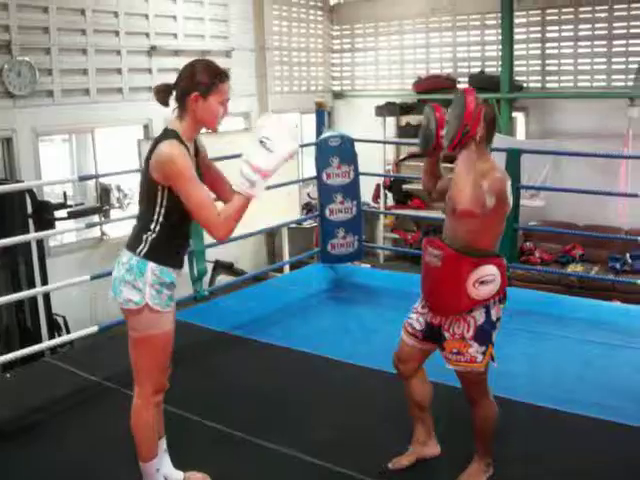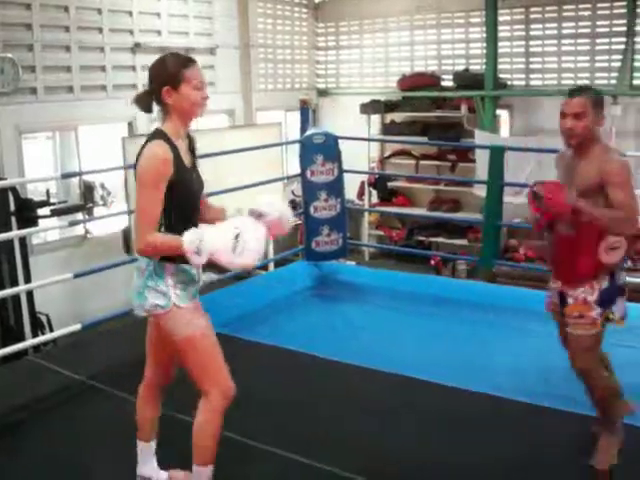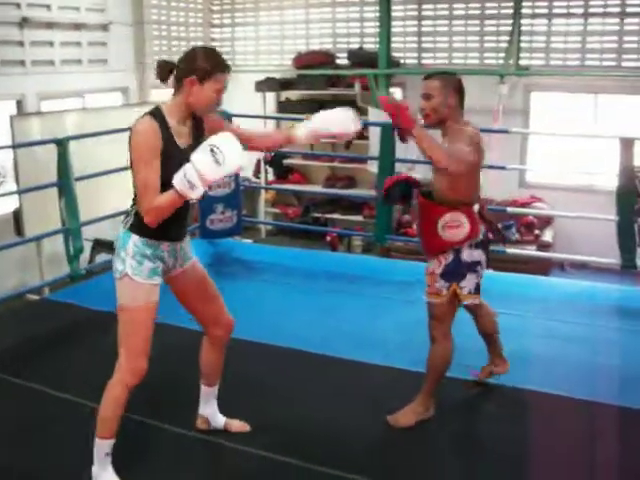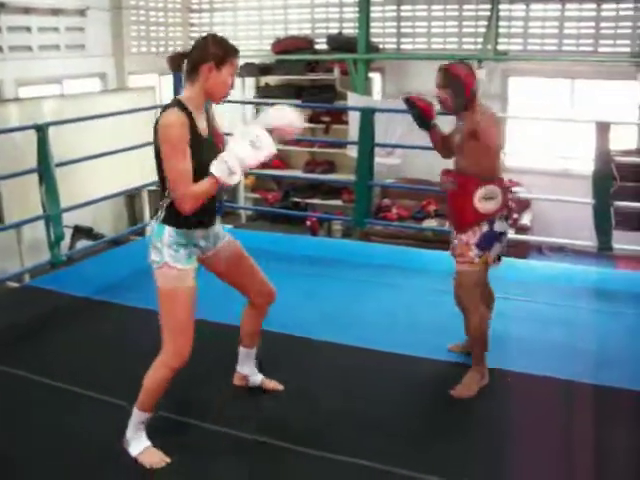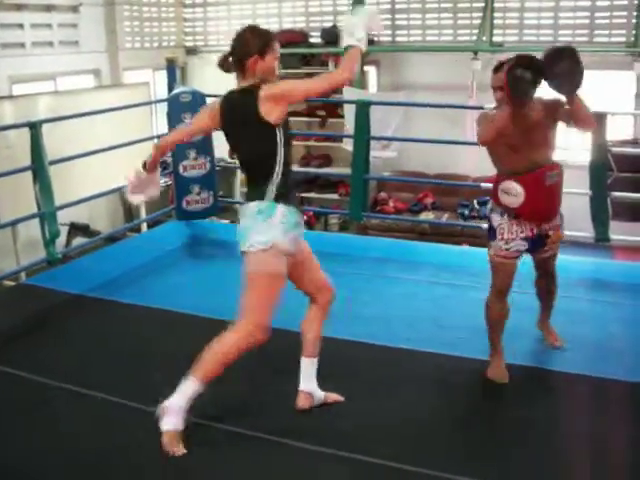
dt=1s
person 1, frame 1
left shoulder: (190, 146)
right shoulder: (172, 152)
left elbow: (226, 194)
right elbow: (220, 227)
left wrist: (260, 165)
right wrist: (255, 174)
left hip: (155, 274)
right hip: (146, 276)
left knee: (157, 383)
right knee: (149, 389)
person 1, frame 2
left shoulder: (185, 143)
right shoulder: (157, 152)
left elbow: (200, 212)
right elbow: (146, 242)
left wrist: (254, 216)
right wrist: (208, 243)
left hip: (176, 278)
right hip: (164, 281)
left knee: (157, 379)
right knee: (219, 391)
person 1, frame 3
left shoulder: (203, 122)
right shoulder: (147, 129)
left elbow: (257, 139)
right elbow: (152, 212)
left wrist: (312, 128)
right wrist: (196, 174)
left hip: (176, 246)
right hip: (142, 250)
left knee: (220, 327)
right knee: (133, 368)
left ankle: (208, 414)
person 1, frame 4
left shoulder: (203, 115)
right shoulder: (175, 120)
left elbow: (224, 147)
right elbow: (186, 201)
left wrist: (267, 129)
right wrist: (234, 163)
left hip: (208, 231)
right hip: (172, 238)
left knee: (263, 294)
right knee: (178, 353)
left ankle: (246, 371)
right ankle: (135, 433)
person 1, frame 5
left shoulder: (222, 105)
right shoulder: (271, 95)
left elbow: (167, 143)
right elbow: (342, 77)
left wrist: (150, 171)
right wrist: (356, 40)
left hip: (264, 218)
right hip: (272, 219)
left knee: (323, 292)
right knee: (251, 333)
left ankle: (306, 389)
right ankle: (176, 407)
person 2, frame 1
left shoulder: (494, 179)
right shoulder: (466, 170)
left elbow: (466, 206)
right elbow: (434, 188)
left wrist: (465, 149)
right wrist: (434, 152)
left hip: (472, 303)
right hip: (438, 293)
left knee: (474, 389)
right knee: (405, 362)
right ankle: (424, 441)
person 2, frame 2
right shoulder: (564, 158)
left wrist: (573, 203)
right wrist: (545, 205)
left hip: (596, 276)
right hip: (565, 270)
left knee: (585, 361)
right knee: (574, 343)
person 2, frame 3
left shoulder: (465, 138)
right shoulder: (451, 138)
left elbow: (450, 167)
left wrist: (412, 127)
right wrist: (416, 186)
left hip: (456, 244)
right hip: (451, 241)
left knee: (439, 325)
right knee: (473, 303)
left ankle: (424, 402)
right ankle: (496, 360)
person 2, frame 4
left shoulder: (483, 116)
right shoulder: (467, 122)
left elbow: (493, 145)
right elbow: (446, 150)
left wrist: (466, 105)
right wrist: (429, 122)
left hip: (484, 217)
right hip: (468, 214)
left knee: (465, 293)
right knee: (477, 281)
left ankle: (478, 370)
right ankle: (477, 340)
person 2, frame 5
left shoulder: (550, 109)
right shoulder: (490, 118)
left elbow: (588, 124)
right elbow: (484, 138)
left wrist: (570, 92)
right wrist: (513, 102)
left hip: (546, 206)
right hip: (509, 210)
left knee: (547, 272)
right knee: (501, 286)
left ankle: (545, 321)
right ankle: (496, 355)
